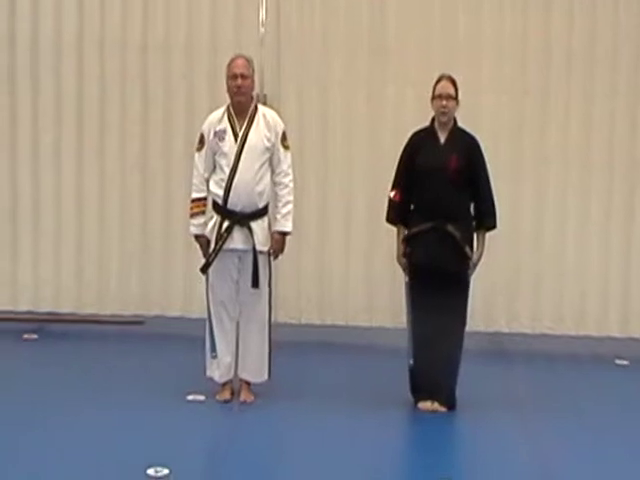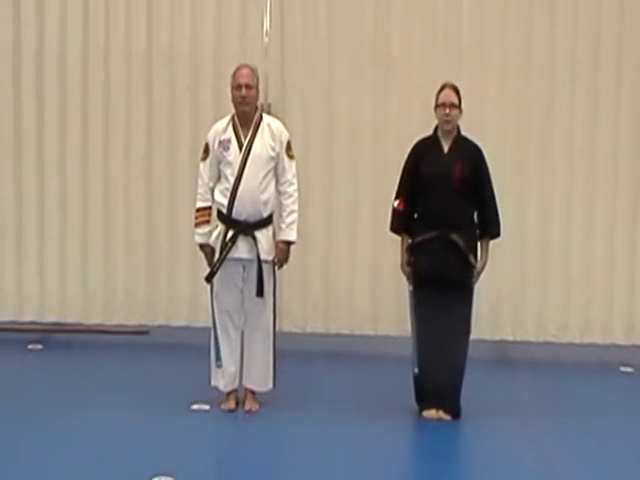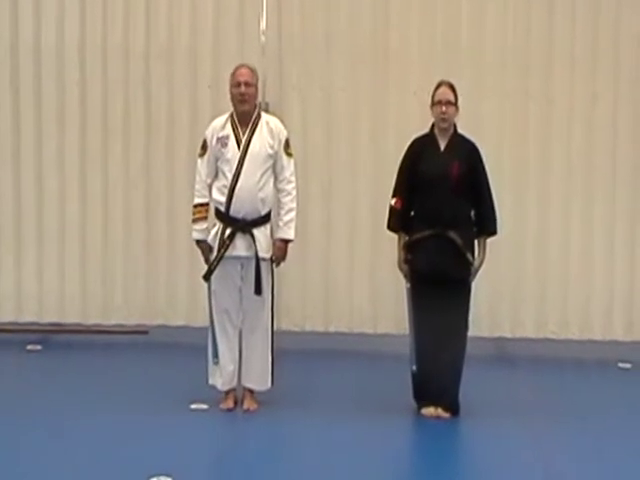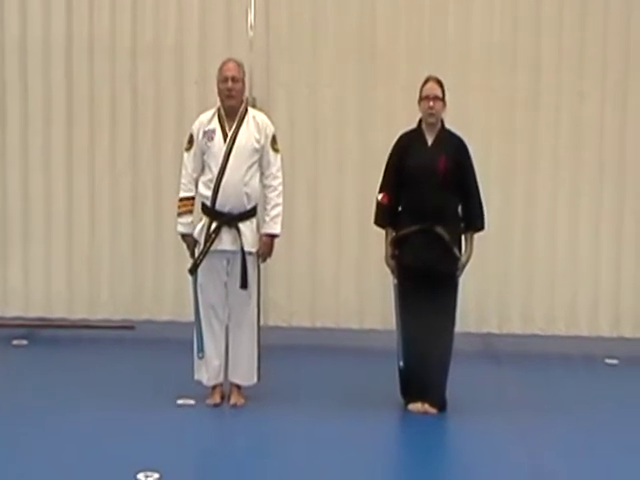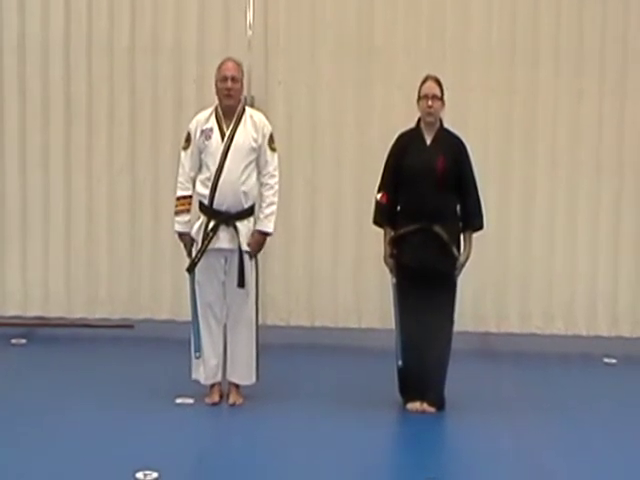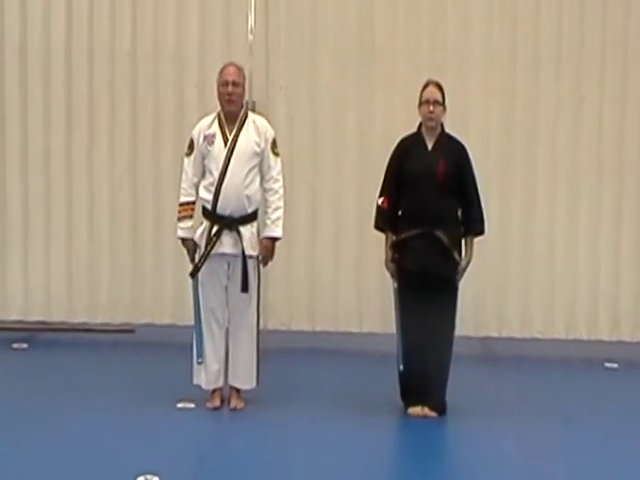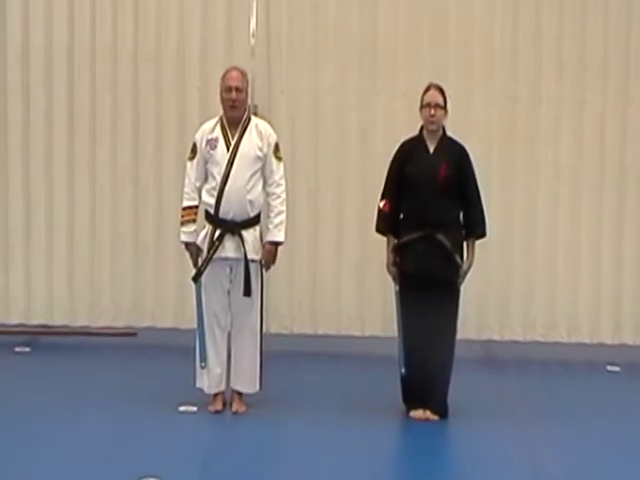
dt=0.7s
person 1, frame 1
left shoulder: (272, 122)
right shoulder: (213, 124)
left elbow: (284, 178)
right elbow: (200, 179)
left wrist: (282, 227)
right wrist: (199, 227)
left hip: (257, 228)
right hip: (221, 227)
left knee: (254, 306)
right knee: (221, 305)
left ankle: (247, 380)
right ankle: (224, 379)
person 1, frame 2
left shoulder: (276, 132)
right shoulder: (218, 133)
left elbow: (288, 188)
right elbow: (204, 188)
left wrist: (286, 237)
right wrist: (204, 237)
left hip: (262, 237)
right hip: (226, 236)
left knee: (259, 316)
right knee: (226, 314)
left ankle: (252, 389)
right ankle: (229, 388)
person 1, frame 3
left shoulder: (274, 129)
right shoulder: (216, 130)
left elbow: (287, 185)
right elbow: (202, 185)
left wrist: (283, 235)
right wrist: (201, 233)
left hip: (260, 235)
right hip: (224, 234)
left knee: (257, 314)
right knee: (224, 312)
left ankle: (251, 388)
right ankle: (228, 387)
person 1, frame 4
left shoulder: (261, 124)
right shoulder: (202, 125)
left elbow: (273, 181)
right elbow: (188, 179)
left wrist: (270, 230)
right wrist: (186, 227)
left hip: (246, 229)
right hip: (210, 228)
left knee: (243, 309)
right knee: (211, 307)
left ankle: (237, 383)
right ankle: (214, 382)
person 1, frame 5
left shoulder: (259, 124)
right shoulder: (200, 123)
left elbow: (270, 179)
right elbow: (186, 177)
left wrist: (263, 228)
right wrist: (183, 226)
left hip: (243, 228)
right hip: (208, 228)
left knee: (241, 307)
right knee: (209, 306)
left ankle: (236, 382)
right ankle: (213, 381)
person 1, frame 6
left shoulder: (261, 129)
right shoulder: (203, 130)
left elbow: (274, 185)
right elbow: (188, 184)
left wrist: (271, 233)
right wrist: (186, 231)
left hip: (246, 233)
right hip: (211, 232)
left knee: (243, 313)
right knee: (211, 311)
left ankle: (237, 387)
right ankle: (214, 385)
person 1, frame 7
left shoulder: (264, 133)
right shoulder: (206, 134)
left elbow: (276, 189)
right elbow: (192, 188)
left wrist: (273, 238)
right wrist: (189, 235)
left hip: (249, 237)
right hip: (214, 236)
left knee: (246, 316)
right knee: (214, 315)
left ankle: (240, 390)
right ankle: (216, 389)
person 2, frame 1
left shoulder: (468, 145)
right shoulder: (417, 142)
left elbow: (482, 195)
right elbow: (401, 192)
left wrist: (480, 242)
right wrist: (400, 239)
left hip: (456, 240)
right hip: (422, 238)
left knee: (451, 317)
right knee: (423, 315)
left ankle: (444, 392)
right ankle: (424, 390)
person 2, frame 2
left shoulder: (472, 153)
right shoulder: (421, 150)
left elbow: (485, 203)
right elbow: (405, 200)
left wrist: (484, 250)
right wrist: (404, 247)
left hip: (461, 248)
right hip: (426, 247)
left knee: (455, 326)
right knee: (427, 324)
left ankle: (448, 400)
right ankle: (428, 398)
person 2, frame 3
left shoulder: (468, 151)
right shoulder: (418, 149)
left elbow: (482, 200)
right elbow: (402, 198)
left wrist: (481, 247)
right wrist: (402, 245)
left hip: (458, 246)
right hip: (423, 244)
left knee: (453, 323)
right knee: (424, 322)
left ankle: (447, 398)
right ankle: (427, 396)
person 2, frame 4
left shoulder: (456, 146)
right shoulder: (405, 144)
left elbow: (469, 196)
right elbow: (389, 193)
left wrist: (468, 242)
right wrist: (389, 240)
left hip: (445, 241)
right hip: (410, 240)
left knee: (440, 319)
right knee: (411, 317)
left ankle: (434, 394)
right ankle: (414, 392)
person 2, frame 5
left shoulder: (454, 146)
right shoulder: (403, 143)
left elbow: (468, 195)
right elbow: (388, 193)
left wrist: (467, 242)
right wrist: (387, 240)
left hip: (443, 241)
right hip: (408, 240)
left knee: (439, 318)
right knee: (410, 317)
left ankle: (433, 393)
right ankle: (412, 391)
person 2, frame 6
left shoulder: (456, 150)
right shoulder: (405, 148)
left elbow: (469, 200)
right elbow: (389, 198)
left wrist: (468, 247)
right wrist: (389, 245)
left hip: (445, 245)
right hip: (410, 244)
left knee: (440, 323)
right knee: (411, 322)
left ankle: (434, 398)
right ankle: (413, 396)
person 2, frame 7
left shoulder: (457, 153)
right shoulder: (406, 151)
left elbow: (471, 203)
right elbow: (390, 201)
left wrist: (470, 250)
right wrist: (390, 248)
left hip: (447, 248)
right hip: (412, 247)
left knee: (442, 326)
right knee: (413, 325)
left ankle: (436, 401)
right ankle: (415, 399)
